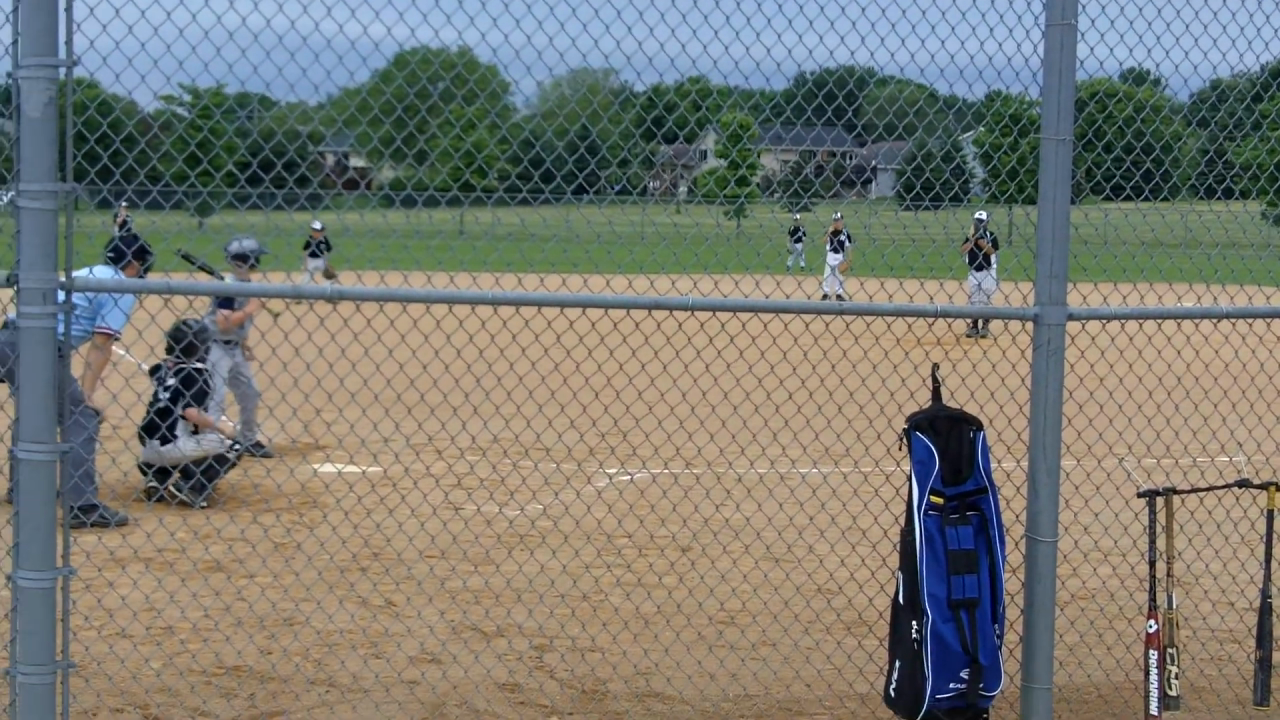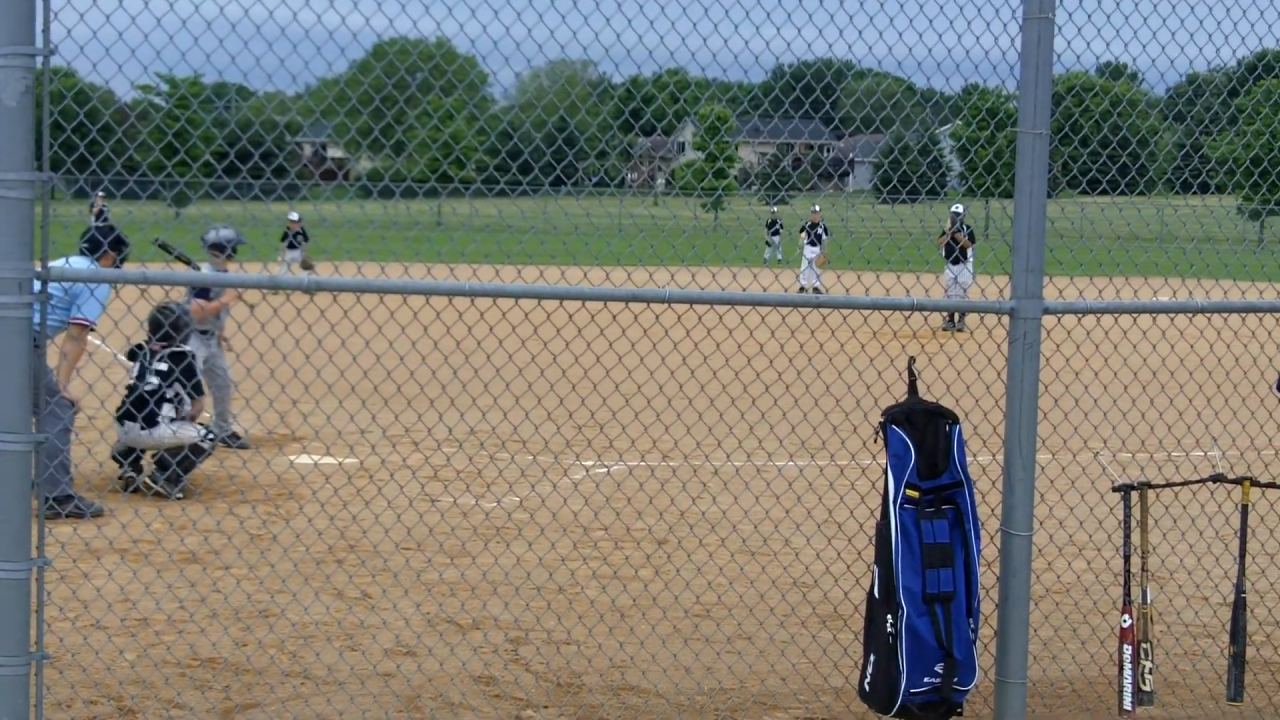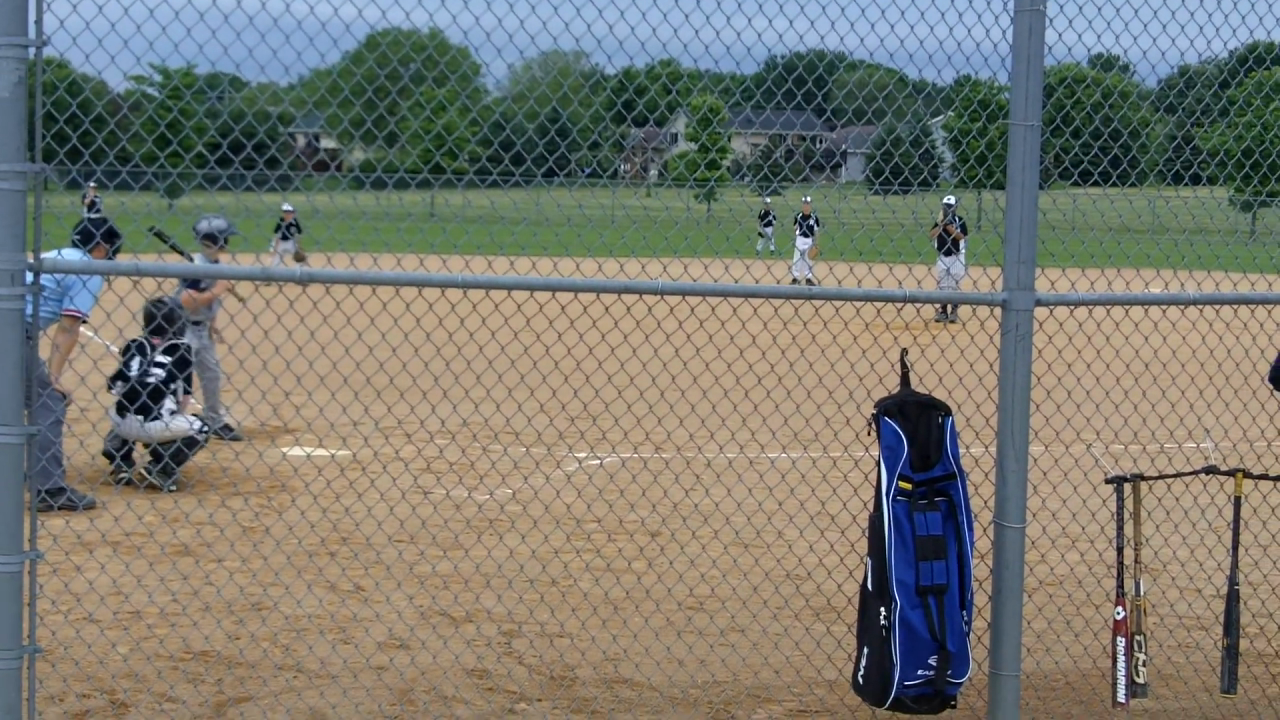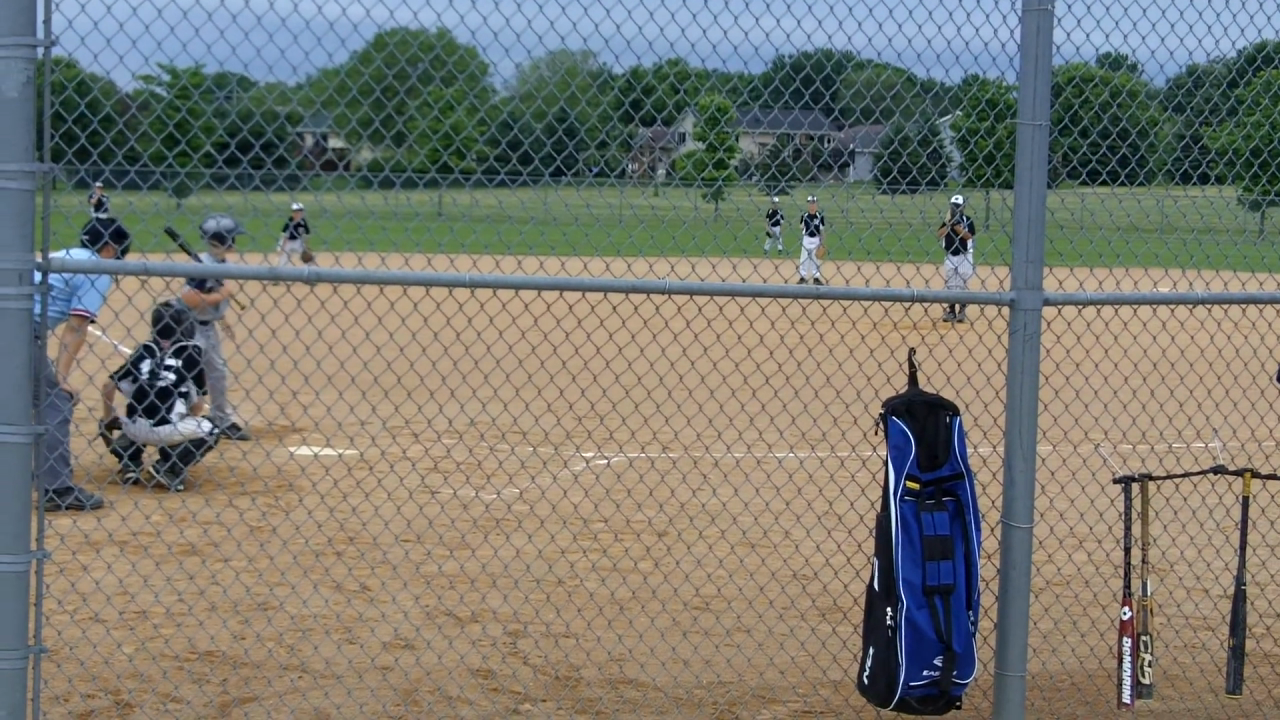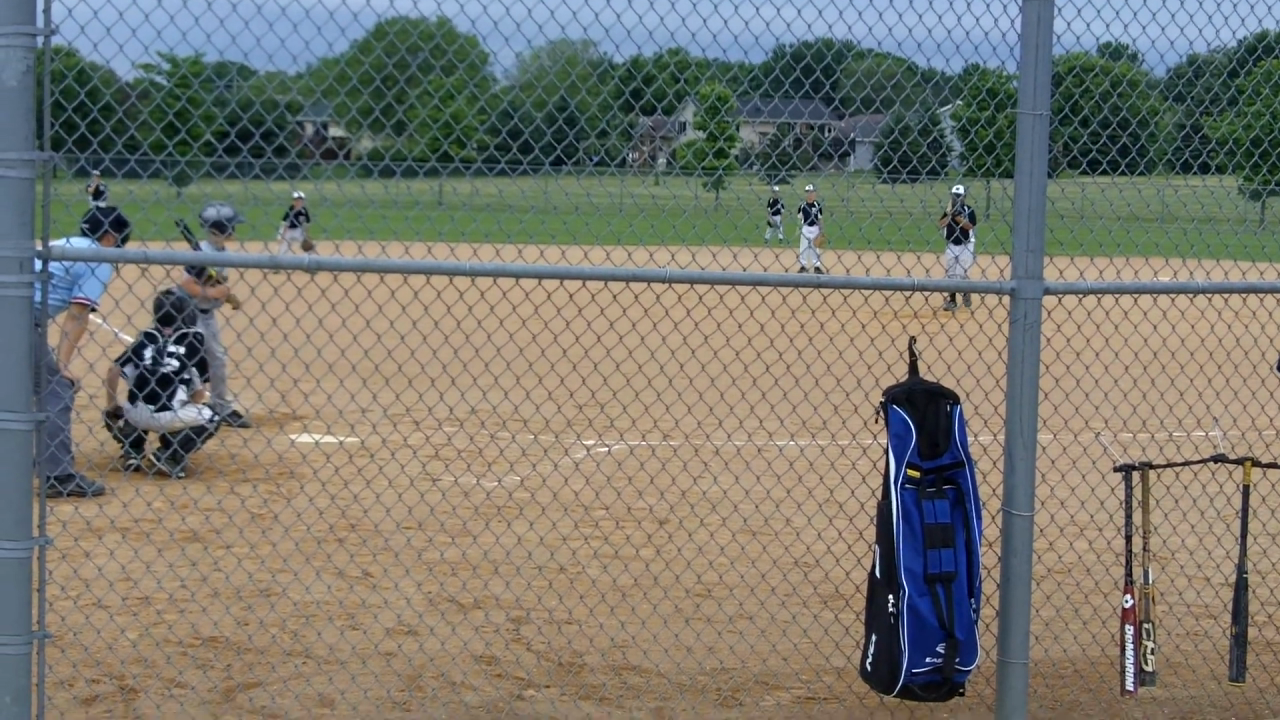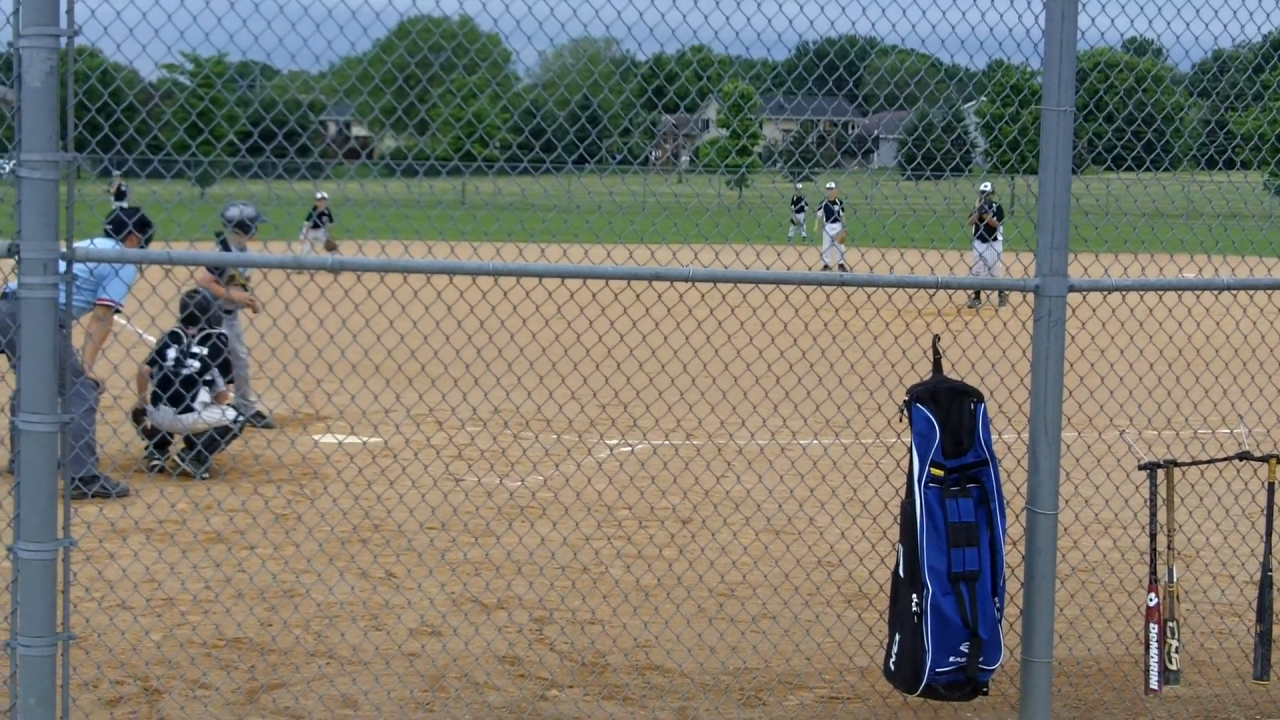
dt=0.2s
person 1, frame 1
left shoulder: (86, 274)
right shoulder: (123, 290)
right elbow: (101, 346)
right wrist: (87, 394)
right knee: (82, 418)
right ankle: (82, 507)
person 1, frame 2
left shoulder: (63, 264)
right shoulder: (99, 279)
right elbow: (76, 336)
right wrist: (62, 385)
right knee: (57, 410)
right ankle: (58, 498)
person 1, frame 3
left shoulder: (54, 257)
right shoulder: (90, 271)
right elbow: (68, 328)
right wrist: (54, 377)
right knee: (49, 401)
right ankle: (50, 490)
person 1, frame 4
left shoulder: (61, 257)
right shoulder: (99, 272)
right elbow: (75, 328)
right wrist: (61, 377)
right knee: (55, 401)
right ankle: (57, 490)
person 1, frame 5
left shoulder: (63, 245)
right shoulder: (104, 259)
right elbow: (80, 315)
right wrist: (61, 364)
right knee: (55, 389)
right ankle: (59, 476)
person 1, frame 6
left shoulder: (84, 247)
right shoulder: (124, 261)
right elbow: (101, 317)
right wrist: (86, 366)
right knee: (81, 389)
right ankle: (82, 478)
person 2, frame 1
left shoulder: (247, 283)
right elbow: (222, 323)
left wrist: (244, 343)
right wrist: (250, 309)
left hip: (235, 348)
right hip: (216, 348)
left knee: (250, 394)
right knee: (214, 400)
left ankle: (248, 439)
person 2, frame 2
left shoulder: (224, 273)
right elbow: (196, 311)
left wrist: (221, 332)
right wrist: (225, 299)
left hip: (210, 337)
right hip: (193, 337)
left knee: (223, 384)
left ankle: (223, 430)
person 2, frame 3
left shoulder: (215, 263)
right shoulder: (197, 266)
right elbow: (185, 301)
left wrist: (213, 324)
right wrist: (215, 291)
left hip: (202, 328)
right hip: (184, 328)
left knee: (212, 375)
left ankle: (216, 422)
person 2, frame 4
left shoulder: (222, 262)
right shoulder: (204, 265)
right elbow: (187, 298)
left wrist: (224, 320)
right wrist: (218, 296)
left hip: (209, 327)
right hip: (191, 328)
left knee: (219, 375)
left ankle: (223, 421)
person 2, frame 5
left shoulder: (221, 251)
right shoulder: (203, 253)
right elbow: (183, 284)
left wrist: (229, 296)
right wrist: (210, 293)
left hip: (208, 315)
left knee: (218, 363)
left ankle: (224, 409)
person 2, frame 6
left shoulder: (243, 250)
right shoulder: (225, 252)
right elbow: (202, 280)
left wrist: (251, 299)
right wrist: (231, 296)
left hip: (231, 316)
left knee: (241, 363)
left ankle: (248, 410)
person 3, frame 1
left shoulder: (163, 368)
right shoulder: (197, 373)
right elbow: (192, 413)
right wrist: (222, 427)
left hip: (150, 445)
right hip: (175, 445)
right knee: (232, 448)
left ankle: (156, 479)
right ankle: (189, 487)
person 3, frame 2
left shoulder: (141, 350)
right shoulder: (183, 357)
right elbow: (197, 401)
right wrist: (192, 415)
left hip: (125, 426)
right hip: (156, 430)
right knee: (206, 438)
left ankle: (130, 470)
right ankle: (165, 477)
person 3, frame 3
left shoulder: (135, 346)
right shoulder: (180, 350)
left elbow: (112, 386)
right elbow: (183, 398)
right wrist: (181, 423)
left hip: (124, 421)
right hip: (156, 424)
right knee: (201, 431)
left ankle: (122, 466)
right ankle: (160, 469)
person 3, frame 4
left shoulder: (144, 350)
right shoulder: (190, 352)
left elbow: (109, 385)
right elbow: (199, 401)
left wrist: (107, 419)
right wrist: (189, 423)
left hip: (134, 427)
right hip: (166, 428)
right knee: (210, 432)
left ankle: (130, 465)
right ankle: (168, 468)
person 3, frame 5
left shoulder: (147, 337)
right shoulder: (193, 339)
left elbow: (114, 369)
right elbow: (200, 388)
left wrist: (111, 407)
right wrist: (190, 411)
left hip: (135, 412)
right hip: (167, 414)
right knee: (211, 420)
left ankle: (132, 452)
right ankle: (168, 456)
person 3, frame 6
left shoulder: (170, 336)
right shoulder: (216, 340)
left elbow: (144, 371)
right elbow: (223, 391)
left wrist: (140, 407)
right wrist: (216, 410)
left hip: (158, 413)
right hip: (189, 416)
right knee: (236, 420)
left ankle: (156, 453)
right ankle: (194, 457)
